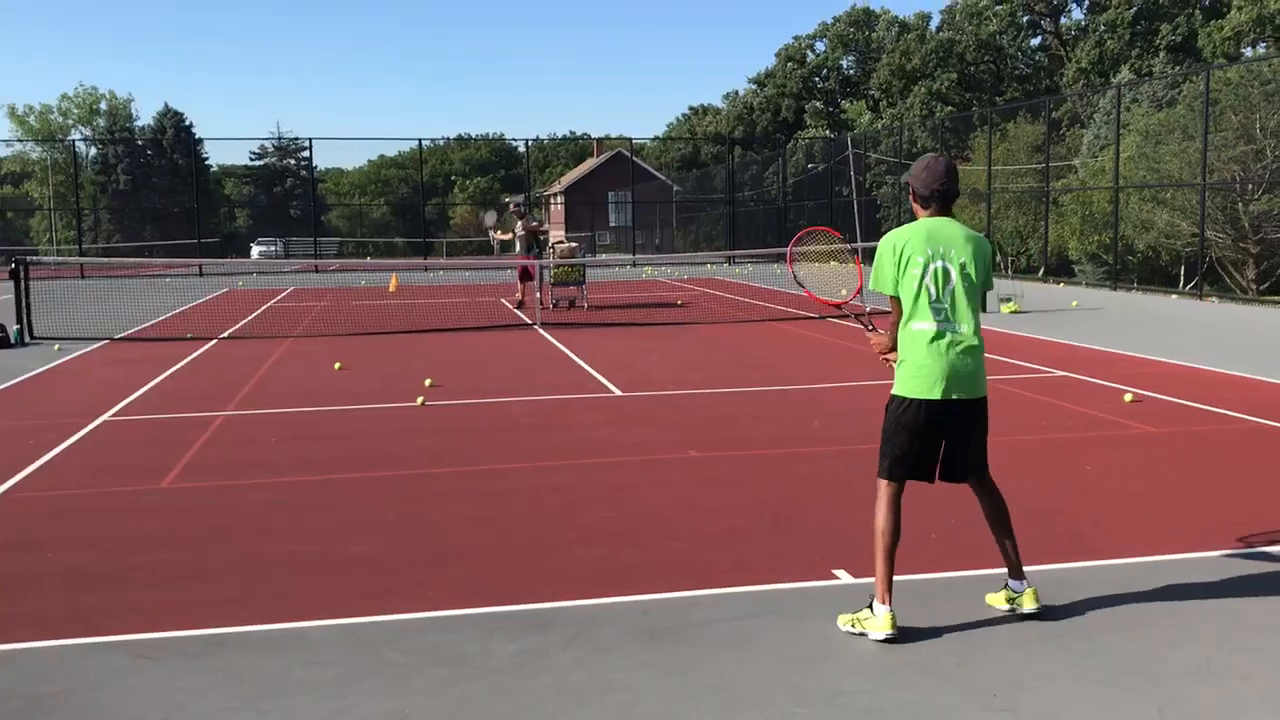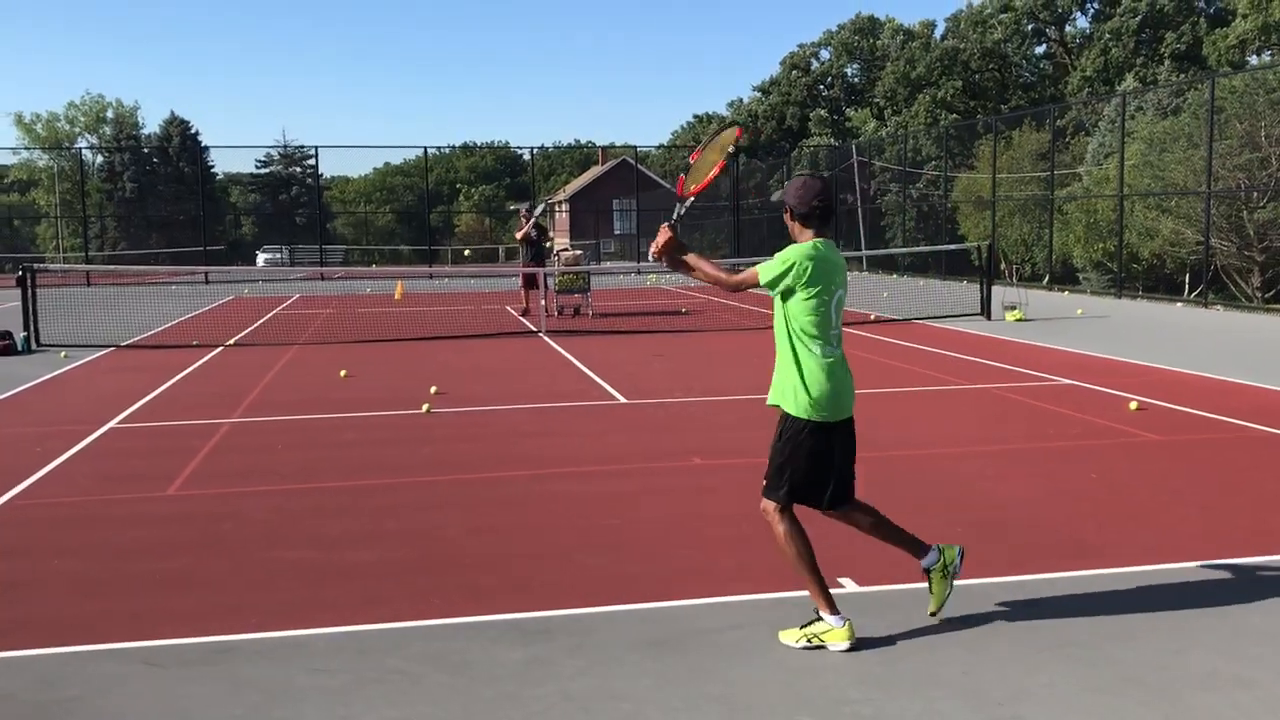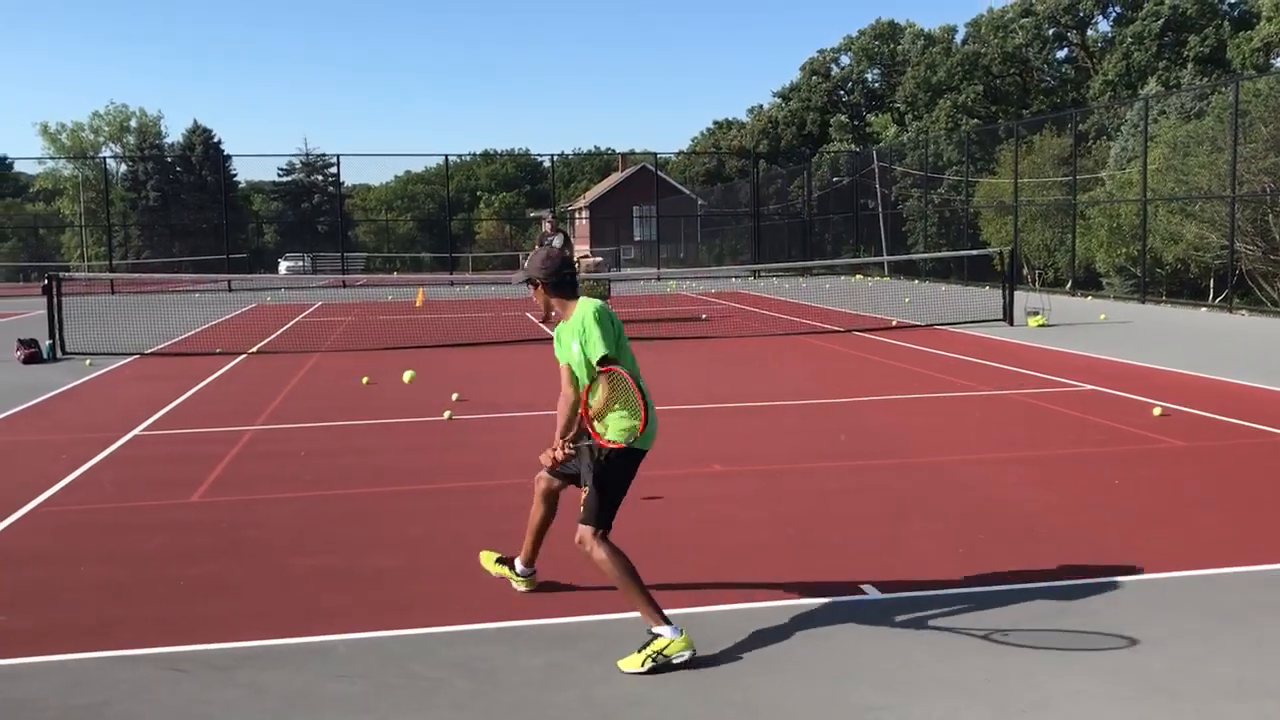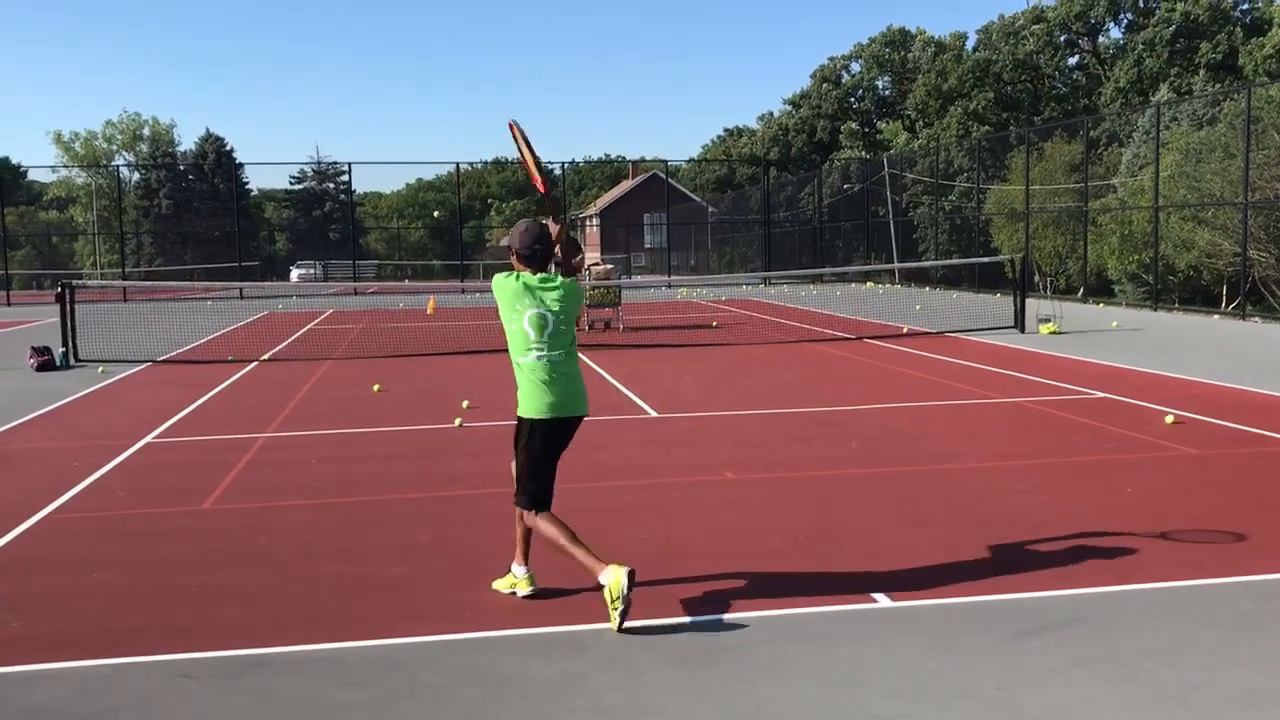
dt=0.7s
person 1, frame 1
left shoulder: (895, 241)
right shoulder: (977, 243)
left elbow: (898, 318)
right elbow: (964, 311)
left wrist: (886, 344)
left hip: (919, 382)
right hip: (969, 380)
left knee: (889, 486)
right knee: (979, 478)
left ankle: (881, 609)
right ankle: (1019, 587)
person 1, frame 2
left shoulder: (802, 258)
right shoulder: (831, 258)
left elbow: (736, 285)
right elbow: (753, 281)
left wrist: (680, 254)
right wrist: (691, 261)
left hip: (808, 405)
right hip: (830, 401)
left knee: (774, 506)
right knee: (838, 504)
left ankle: (832, 622)
right ankle: (932, 559)
person 1, frame 3
left shoulder: (590, 315)
right shoulder: (564, 329)
right elbow: (569, 397)
left wrist: (573, 437)
right wrist: (559, 441)
left knee: (589, 535)
right knee: (546, 482)
left ankle: (669, 636)
right ankle: (523, 568)
person 1, frame 4
left shoulder: (504, 285)
right shoulder: (570, 287)
left wrist: (549, 238)
right wrist: (558, 243)
left hip: (540, 407)
right hip: (573, 403)
left knee: (533, 511)
right knee: (521, 470)
left ankle: (610, 574)
right ankle: (520, 571)
